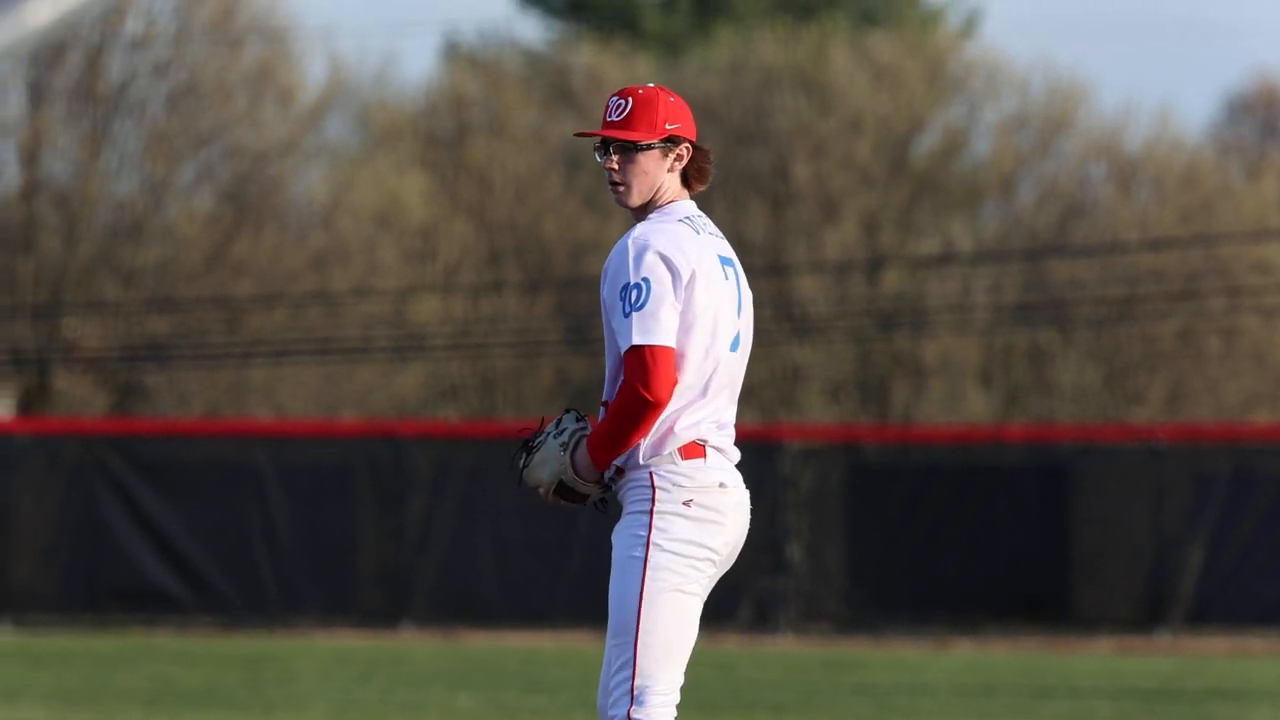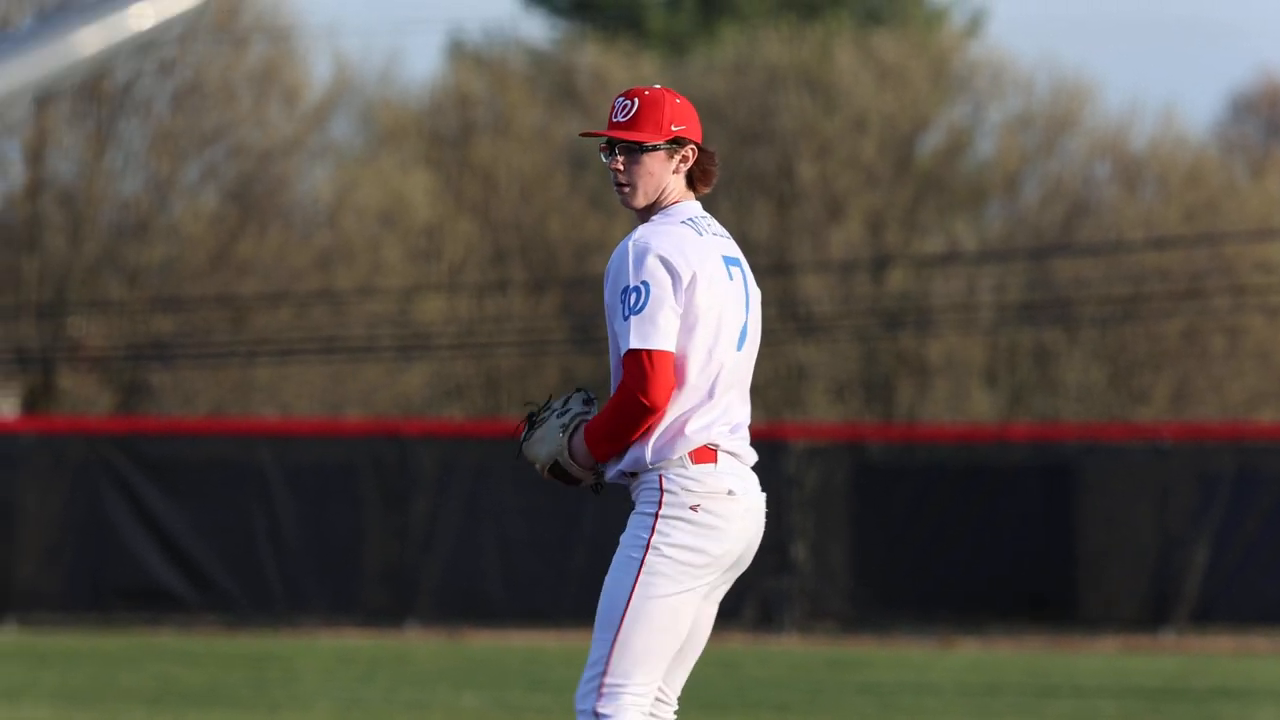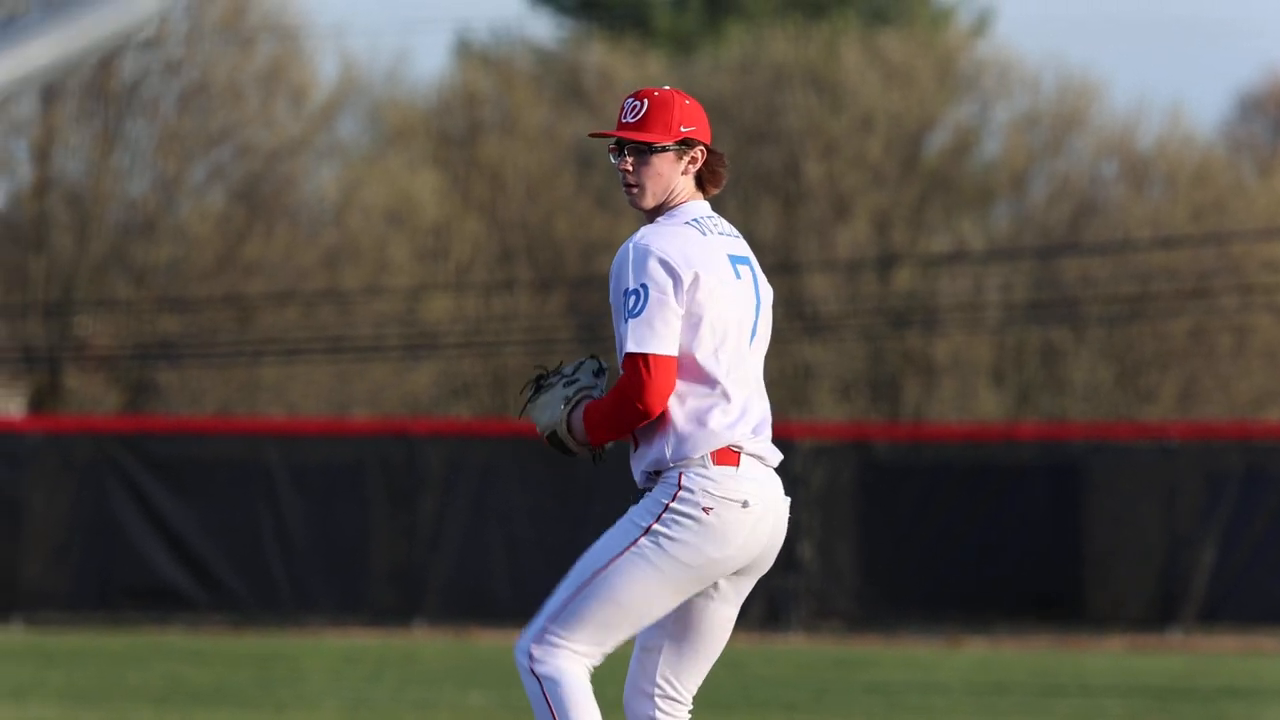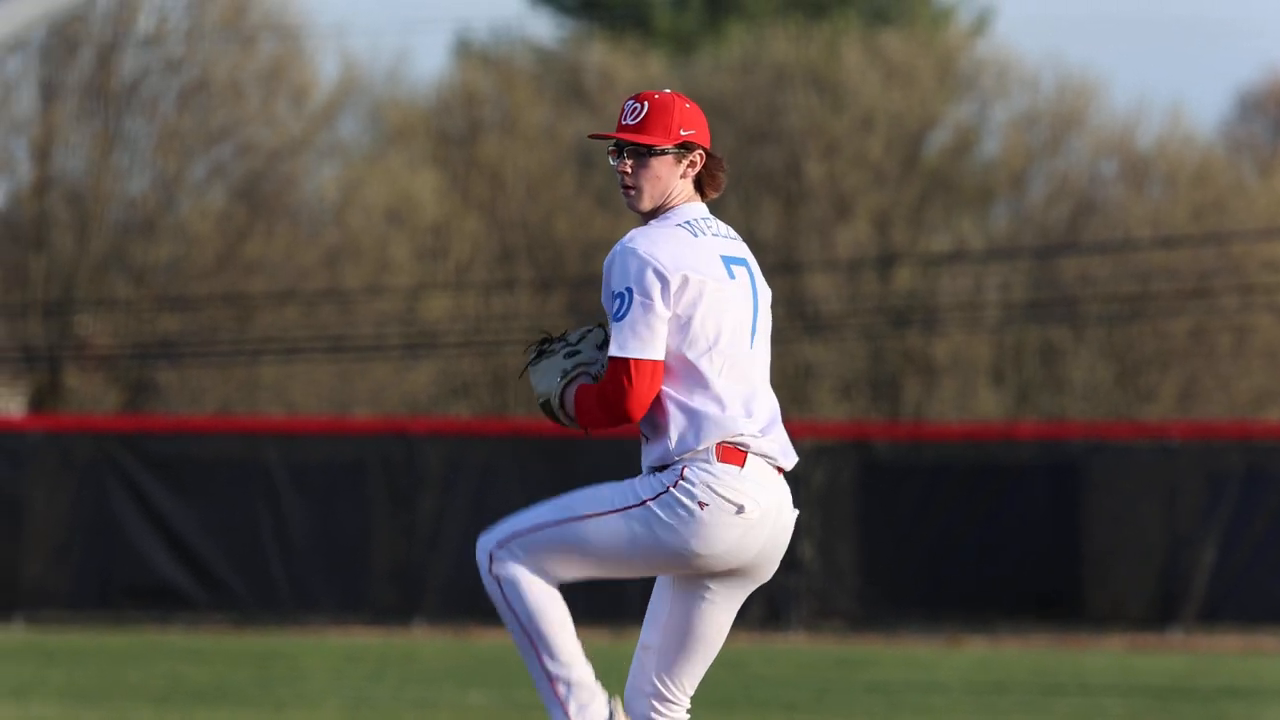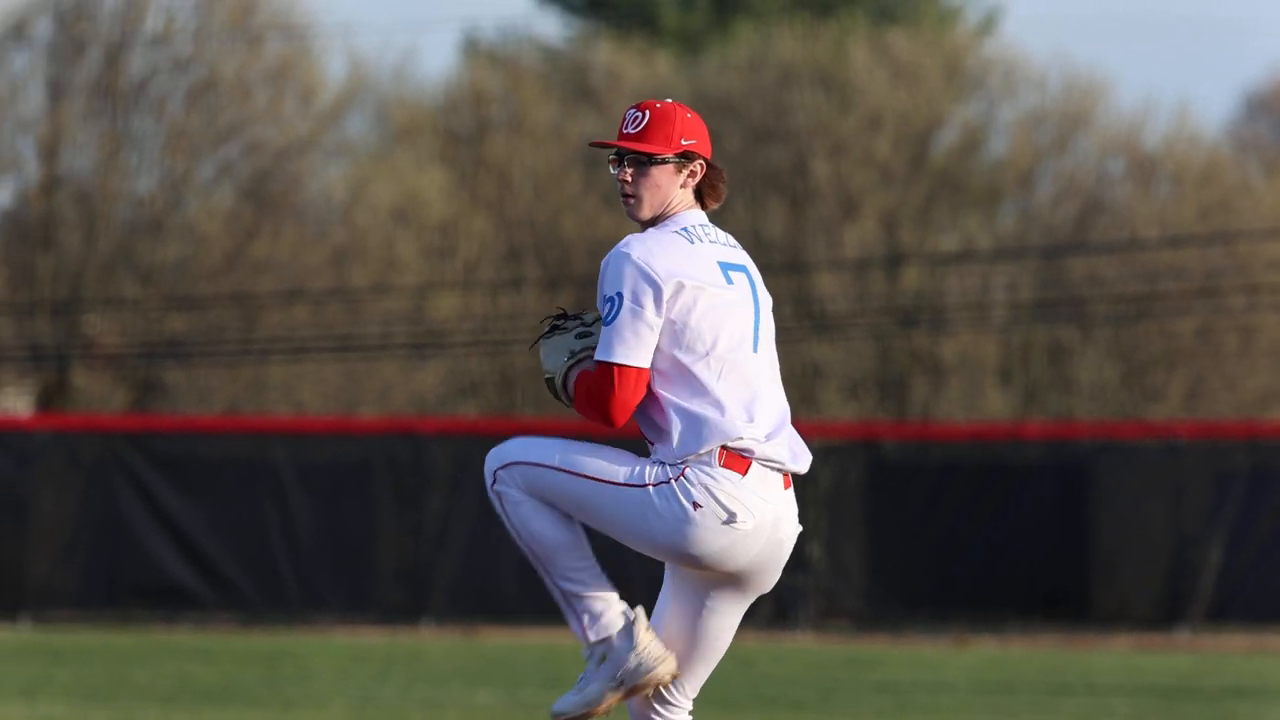
dt=0.1s
person 1, frame 1
left shoulder: (646, 246)
right shoulder: (716, 245)
left elbow: (650, 385)
left wrist: (593, 453)
right wrist: (608, 442)
left hip: (671, 495)
right hip: (716, 491)
person 1, frame 2
left shoulder: (648, 247)
right shoulder: (724, 247)
left elbow: (648, 390)
left wrist: (589, 444)
right wrist: (611, 438)
left hip: (687, 500)
right hip: (736, 498)
person 1, frame 3
left shoulder: (652, 248)
right shoulder: (736, 248)
left elbow: (646, 394)
left wrist: (585, 424)
right wrist: (607, 411)
left hip: (699, 498)
right hip: (756, 501)
left knee: (547, 653)
person 1, frame 4
left shoulder: (644, 250)
right shoulder: (734, 252)
left elbow: (628, 399)
left wrist: (572, 395)
right wrist: (610, 349)
left hip: (707, 498)
right hip: (767, 507)
left knee: (501, 554)
person 1, frame 5
left shoulder: (638, 256)
right shoulder: (735, 258)
left elbow: (615, 402)
left wrist: (570, 377)
right wrist: (611, 344)
left hip: (707, 499)
right hip: (773, 513)
left knee: (508, 465)
left ankle: (618, 642)
